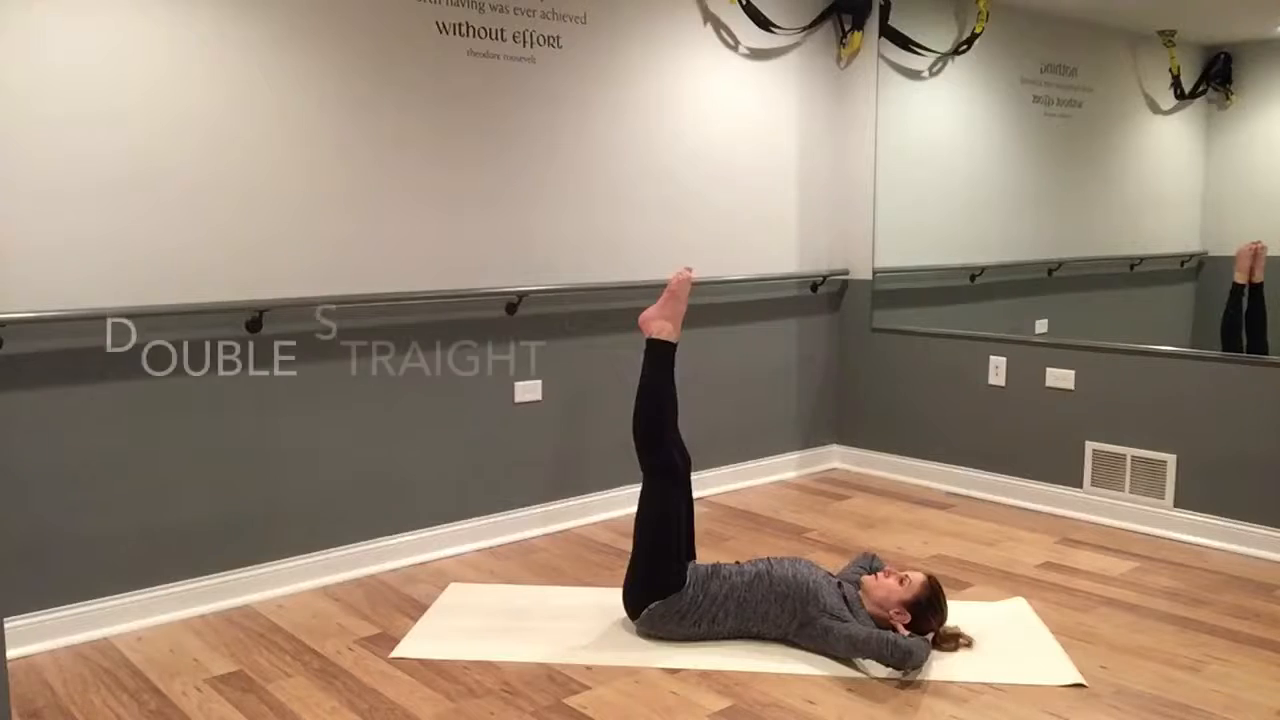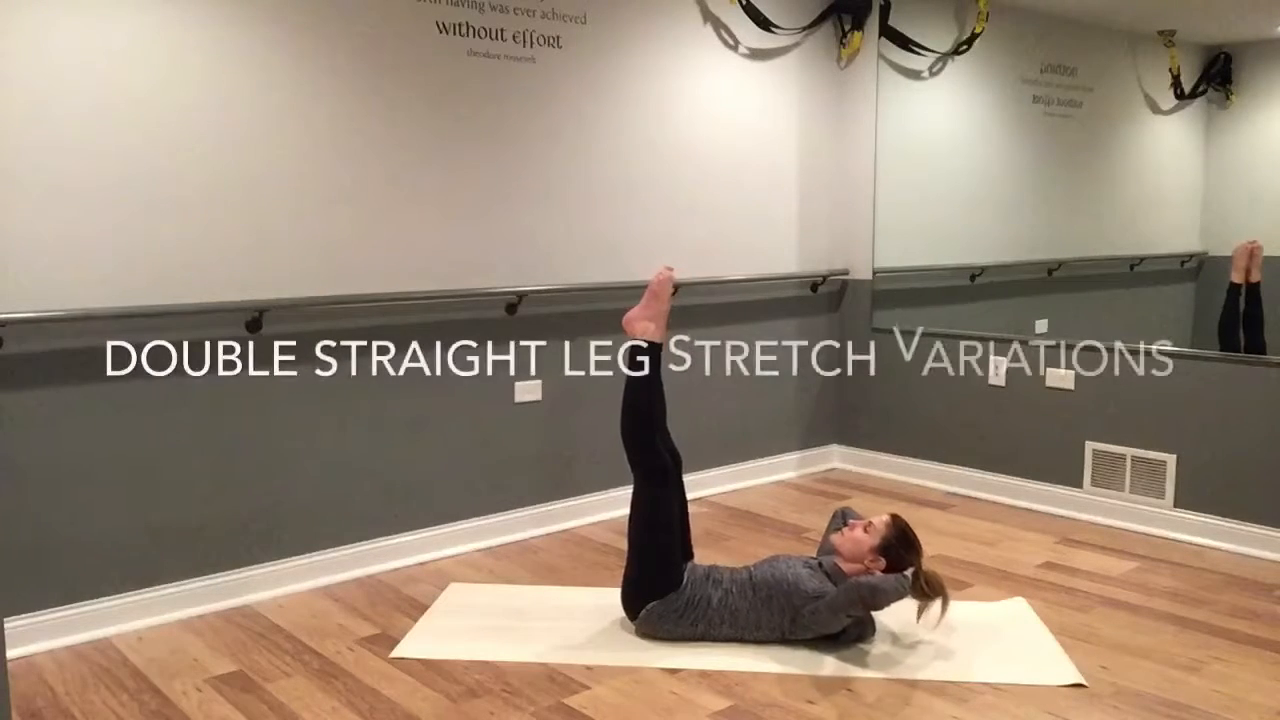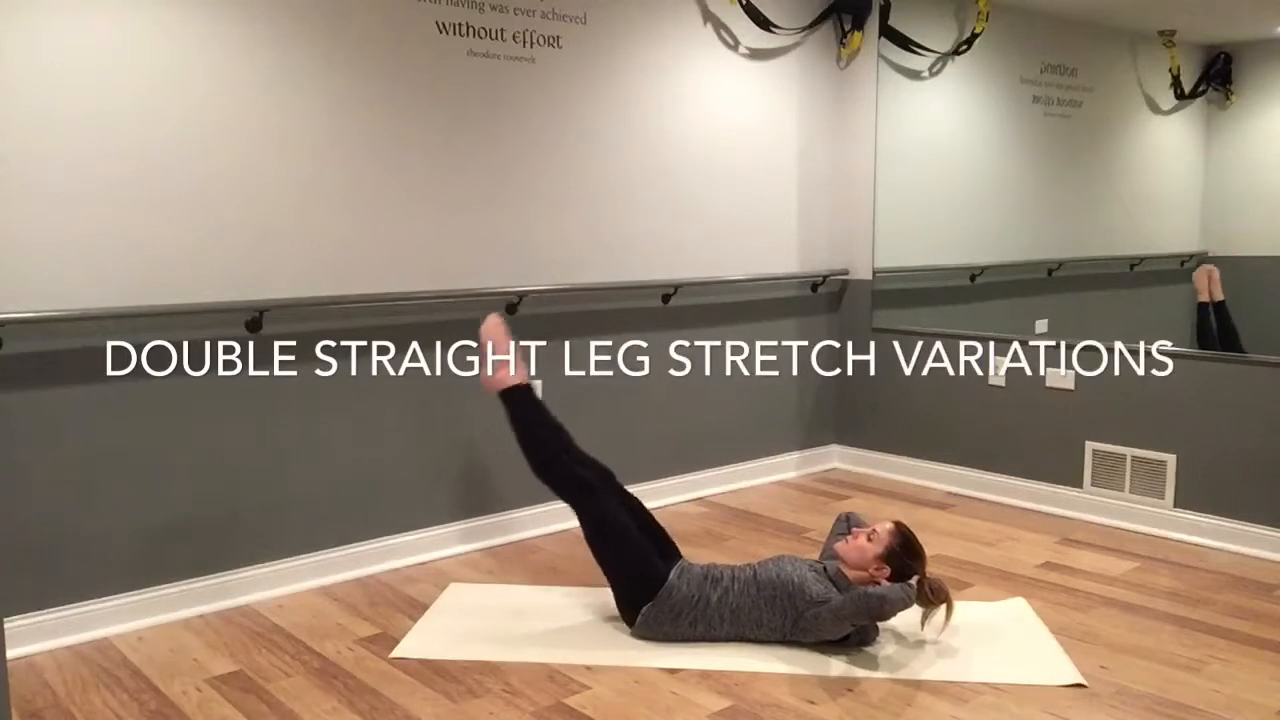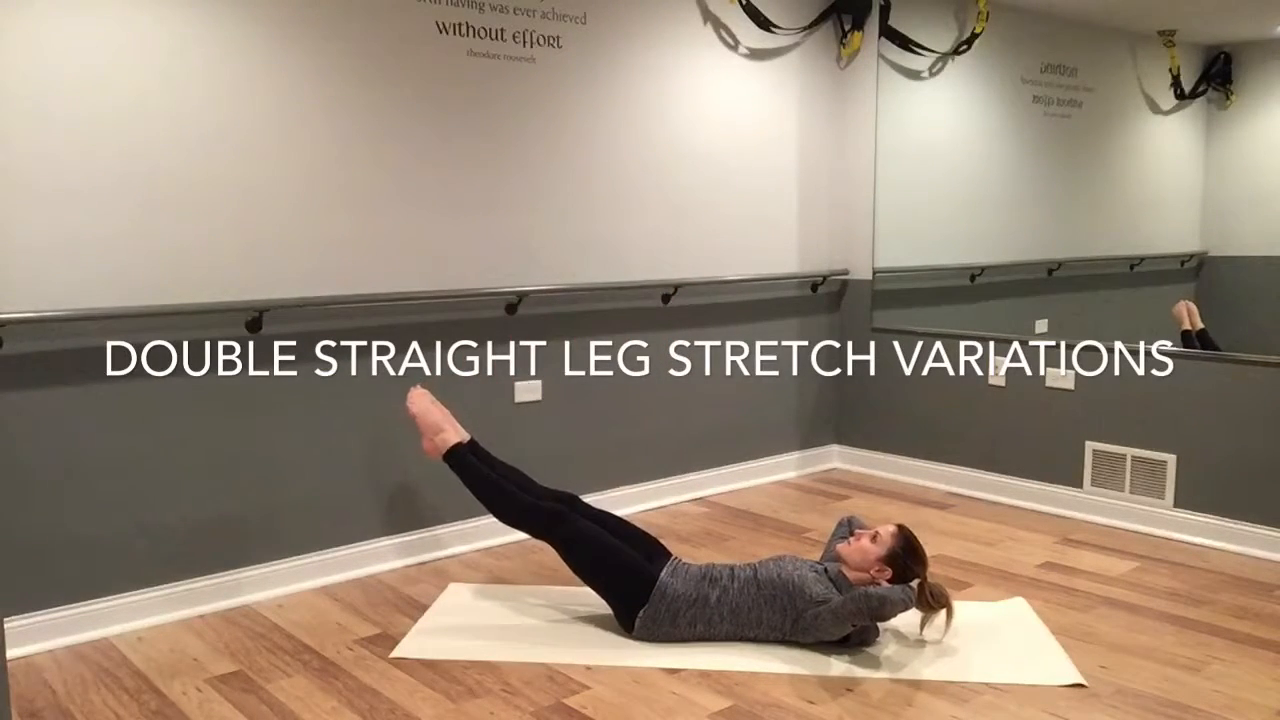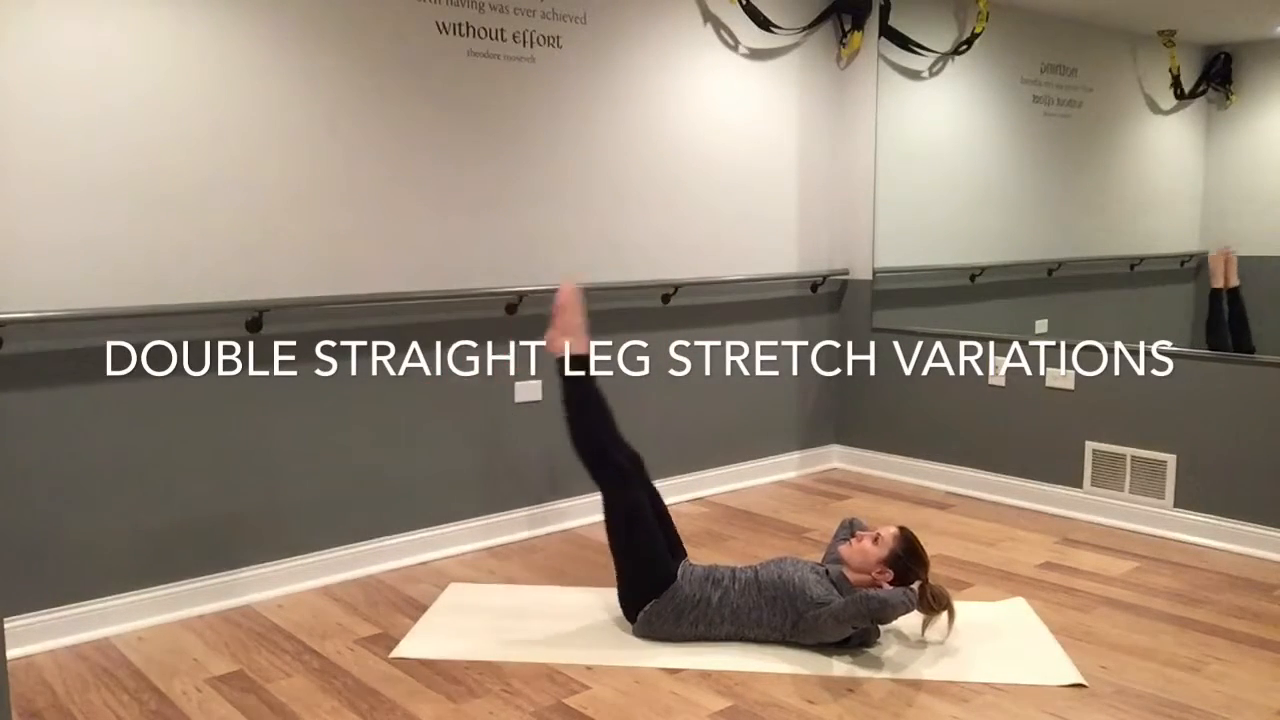
dt=1s
person 1, frame 1
left shoulder: (843, 626)
right shoulder: (846, 593)
left elbow: (905, 653)
right elbow: (869, 557)
left wrist: (922, 637)
left hip: (663, 605)
right hip: (685, 589)
left knee: (664, 468)
left ankle: (663, 336)
right ankle: (662, 336)
person 1, frame 2
left shoulder: (831, 606)
right shoulder: (829, 571)
left elbow: (870, 590)
right elbow: (842, 514)
left wrist: (905, 580)
left hip: (661, 604)
right hip: (682, 591)
left knee: (655, 470)
left ankle: (646, 338)
person 1, frame 3
left shoulder: (832, 610)
right shoulder: (831, 574)
left elbow: (883, 600)
right elbow: (846, 518)
left wrist: (912, 588)
left hip: (662, 606)
right hip: (683, 583)
left knee: (587, 491)
right knee: (601, 483)
left ankle: (511, 384)
right ankle: (512, 384)
person 1, frame 4
left shoulder: (832, 613)
right shoulder: (833, 575)
left elbow: (877, 601)
right elbow: (844, 520)
left wrist: (911, 593)
left hip: (659, 607)
right hip: (677, 581)
left knee: (553, 520)
right knee: (568, 506)
left ankle: (452, 447)
right ankle: (459, 445)
person 1, frame 5
left shoulder: (831, 616)
right shoulder: (831, 579)
left elbow: (871, 606)
right elbow: (850, 524)
left wrist: (910, 596)
left hip: (660, 609)
right hip: (676, 589)
left knee: (618, 475)
right knee: (628, 469)
left ankle: (573, 353)
